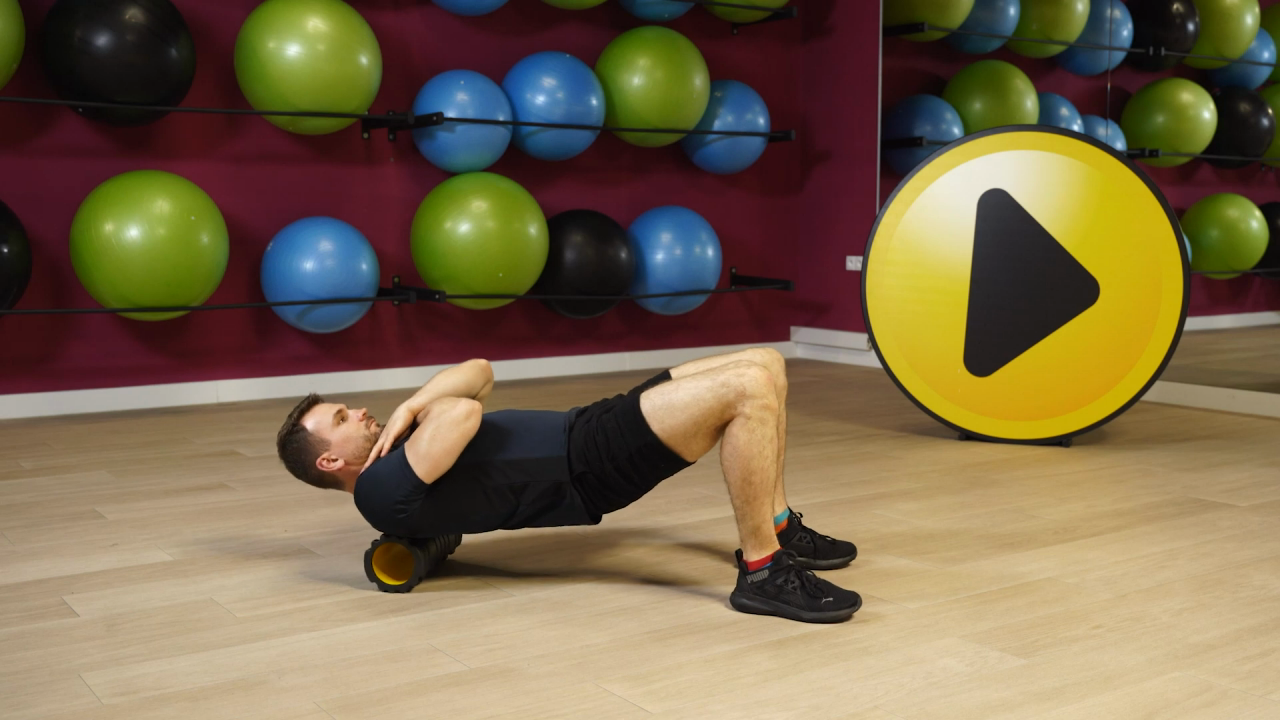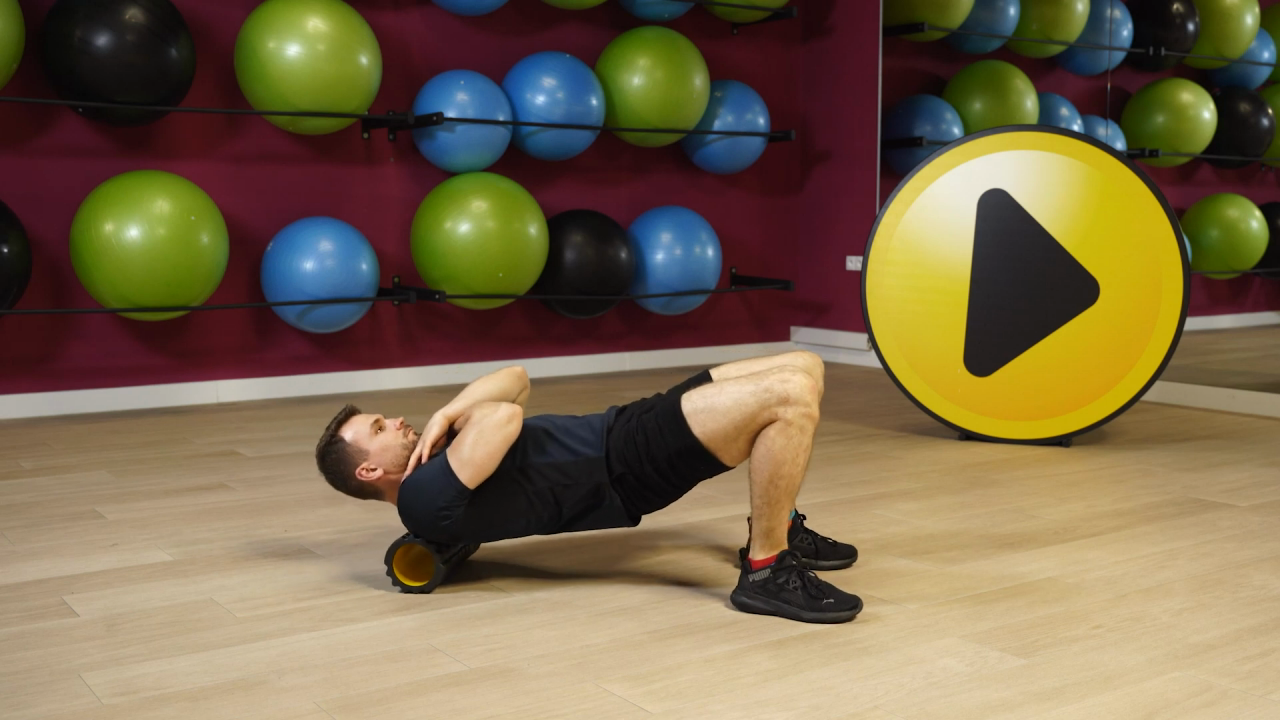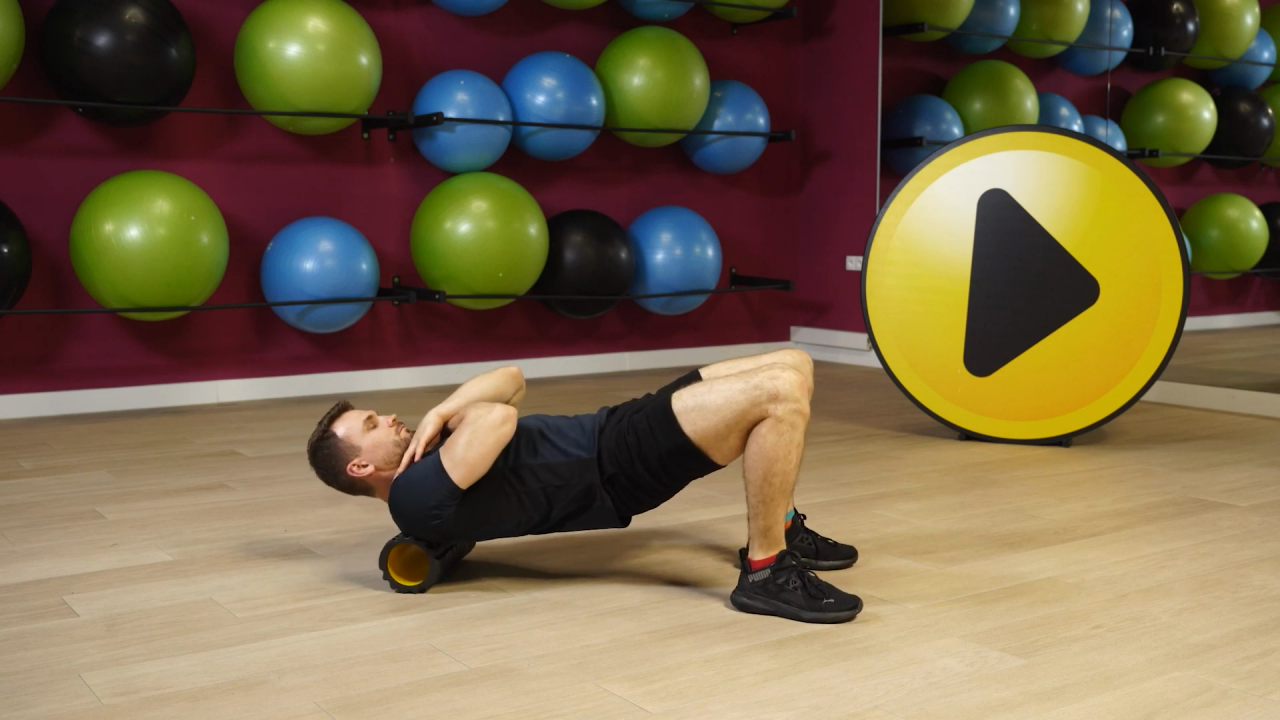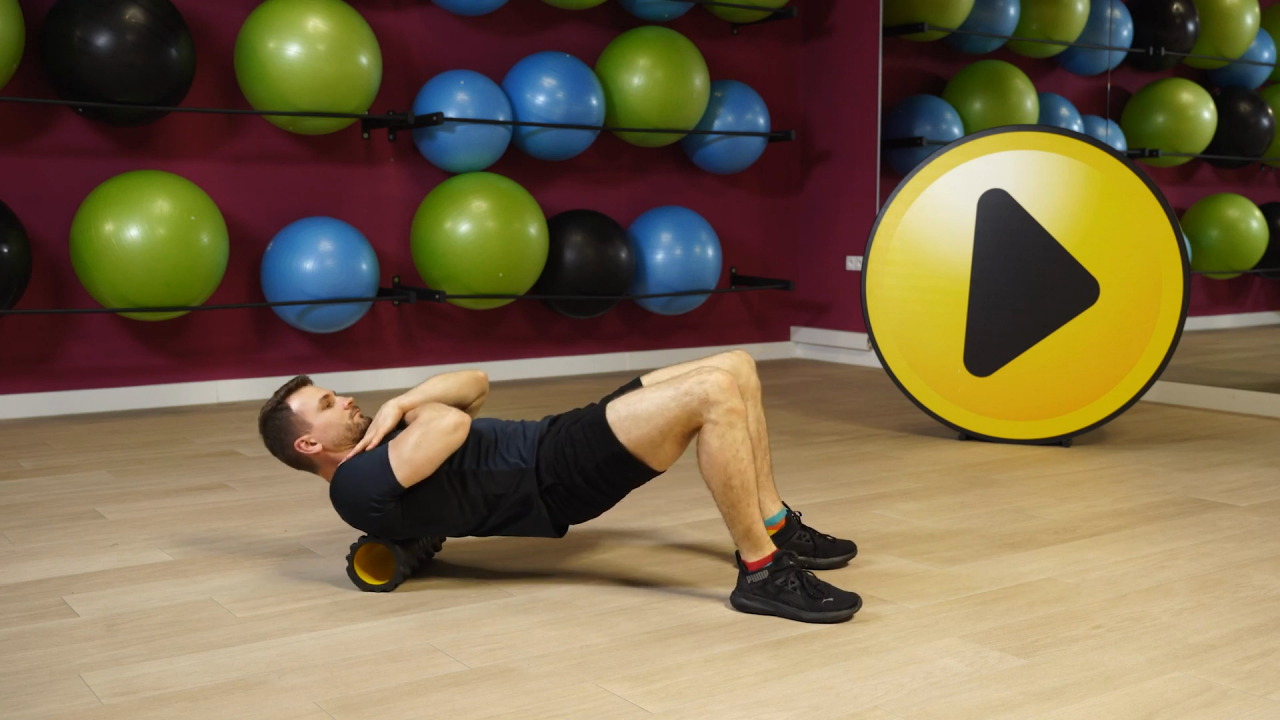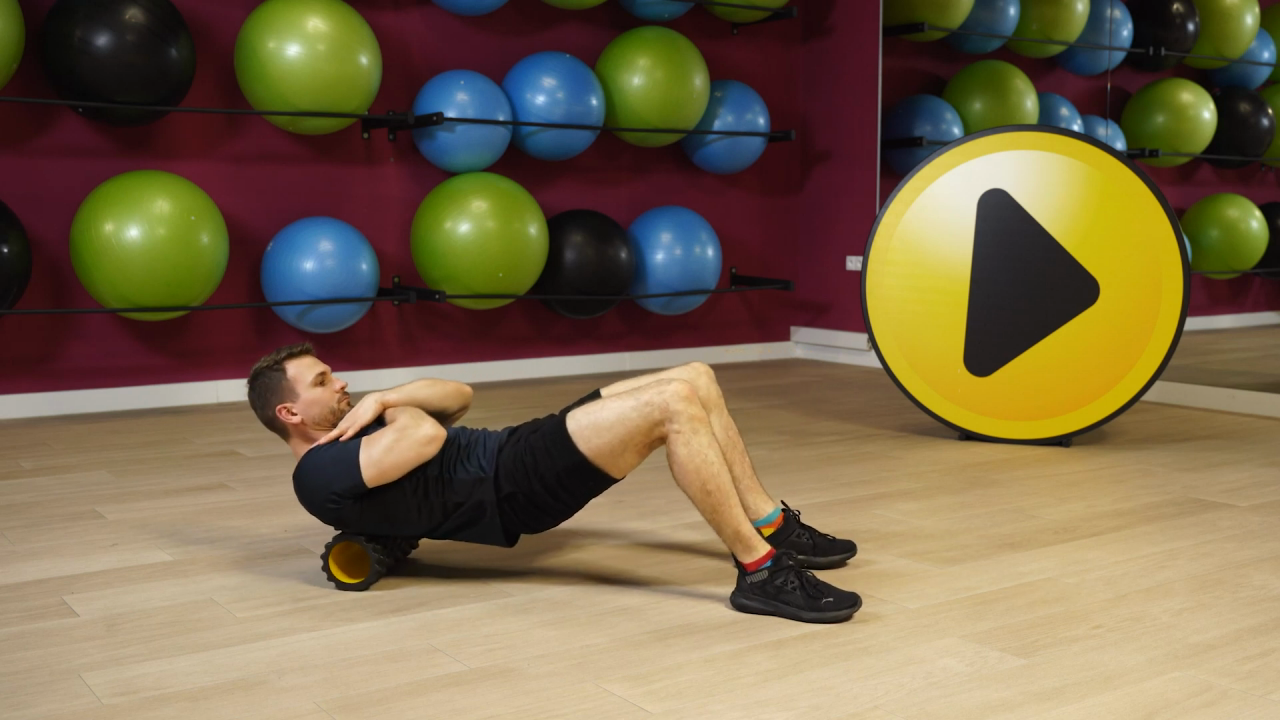
dt=1s
person 1, frame 1
left shoulder: (400, 450)
right shoulder: (384, 491)
left elbow: (478, 372)
right elbow: (465, 413)
left wrist: (410, 407)
right wrist: (420, 409)
left hip: (587, 433)
right hip: (587, 467)
left knee: (764, 365)
right knee: (749, 390)
left ankle: (778, 528)
right ankle: (763, 570)
person 1, frame 2
left shoulder: (441, 454)
right shoulder: (428, 498)
left elbow: (516, 379)
right elbow: (505, 417)
left wrist: (447, 413)
right wrist: (457, 417)
left hip: (625, 429)
right hip: (626, 468)
left knee: (803, 367)
right knee: (791, 397)
left ankle: (782, 531)
right ankle: (767, 571)
person 1, frame 3
left shoulder: (434, 456)
right shoulder: (419, 497)
left elbow: (511, 379)
right elbow: (499, 417)
left wrist: (442, 411)
right wrist: (452, 413)
left hip: (615, 432)
right hip: (616, 468)
left knee: (792, 364)
right knee: (780, 393)
left ankle: (782, 530)
right ankle: (766, 571)
person 1, frame 4
left shoulder: (384, 444)
right shoulder: (359, 486)
left elbow: (475, 383)
right elbow: (451, 425)
left wrist: (400, 404)
right wrist: (408, 406)
left hip: (559, 441)
right hip: (556, 477)
left knee: (735, 368)
right knee: (714, 393)
left ankle: (775, 526)
right ankle: (761, 571)
person 1, frame 5
left shoulder: (356, 435)
right shoulder: (321, 476)
left elbow: (460, 395)
right elbow: (427, 437)
left wrist: (384, 399)
right wrist: (389, 403)
left hip: (517, 454)
right hip: (513, 487)
left knee: (694, 379)
right knee: (674, 403)
left ankle: (771, 526)
right ankle: (760, 571)
